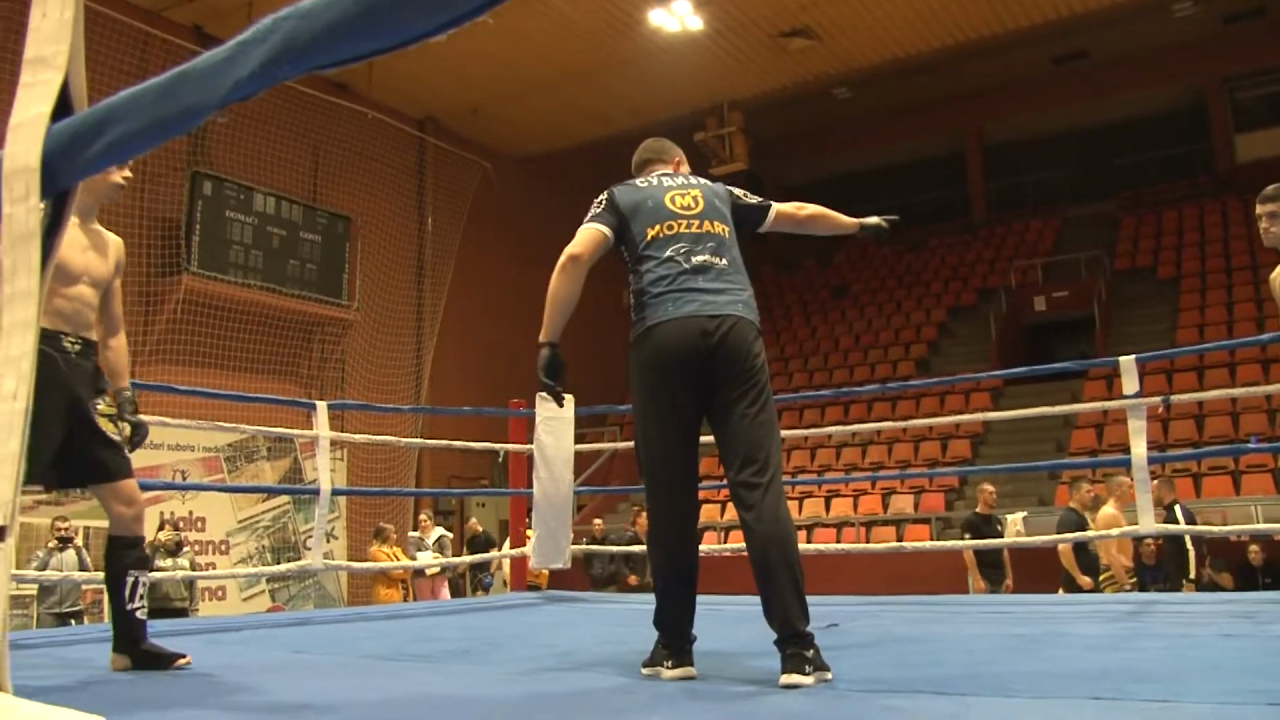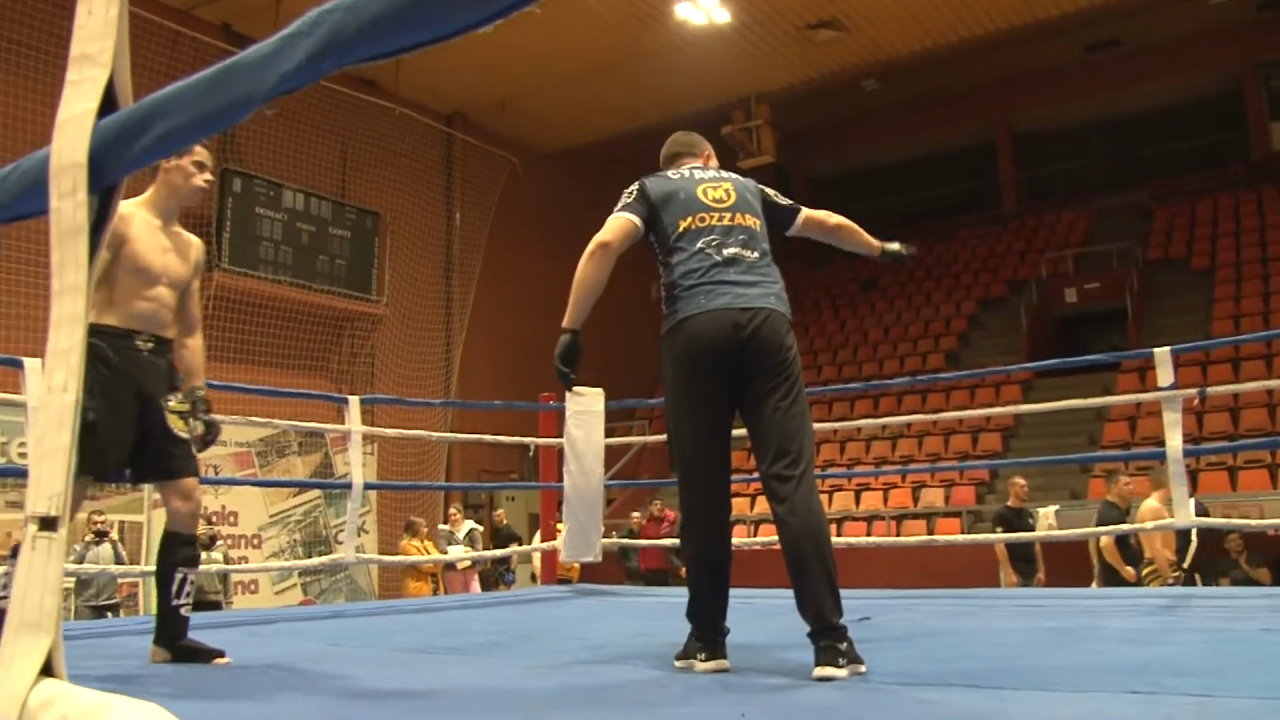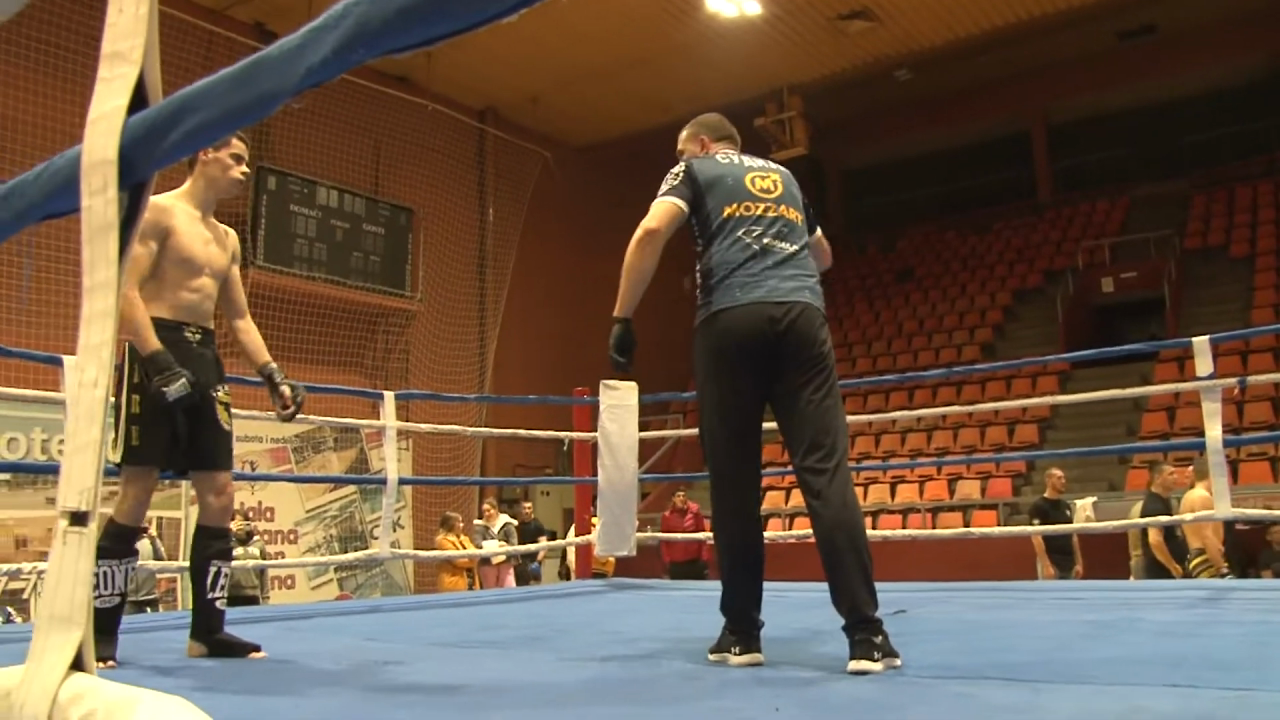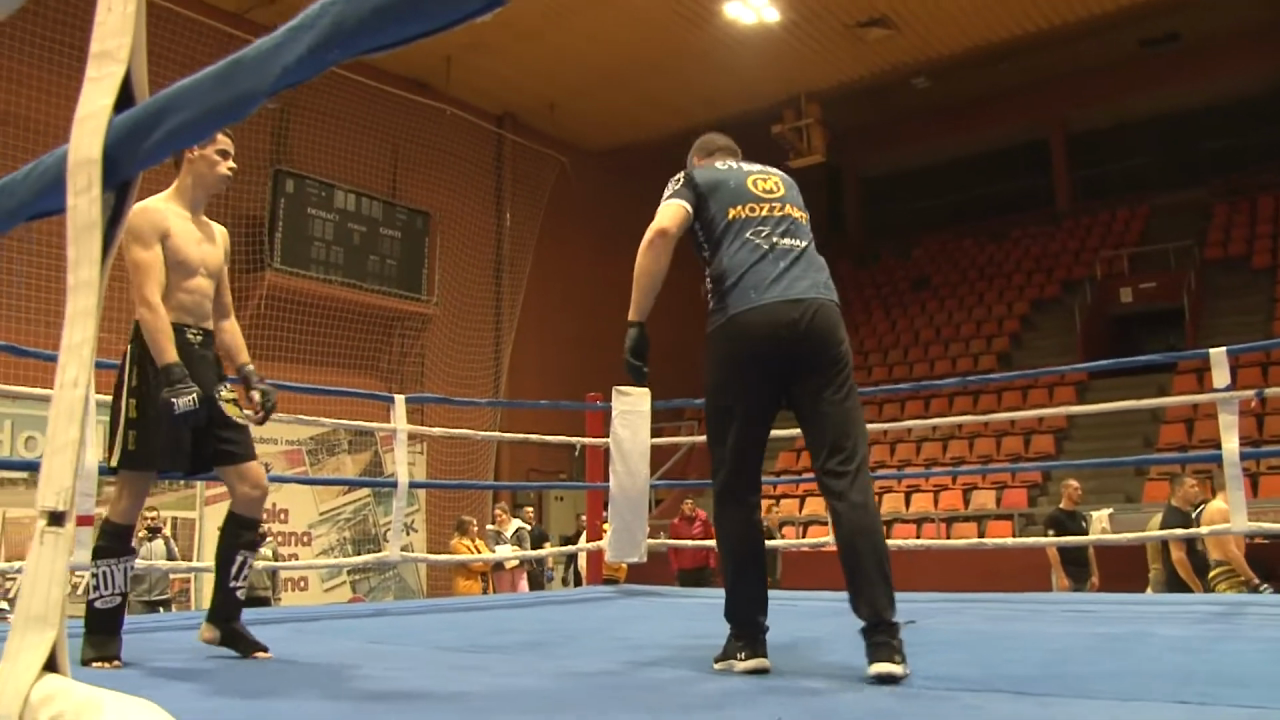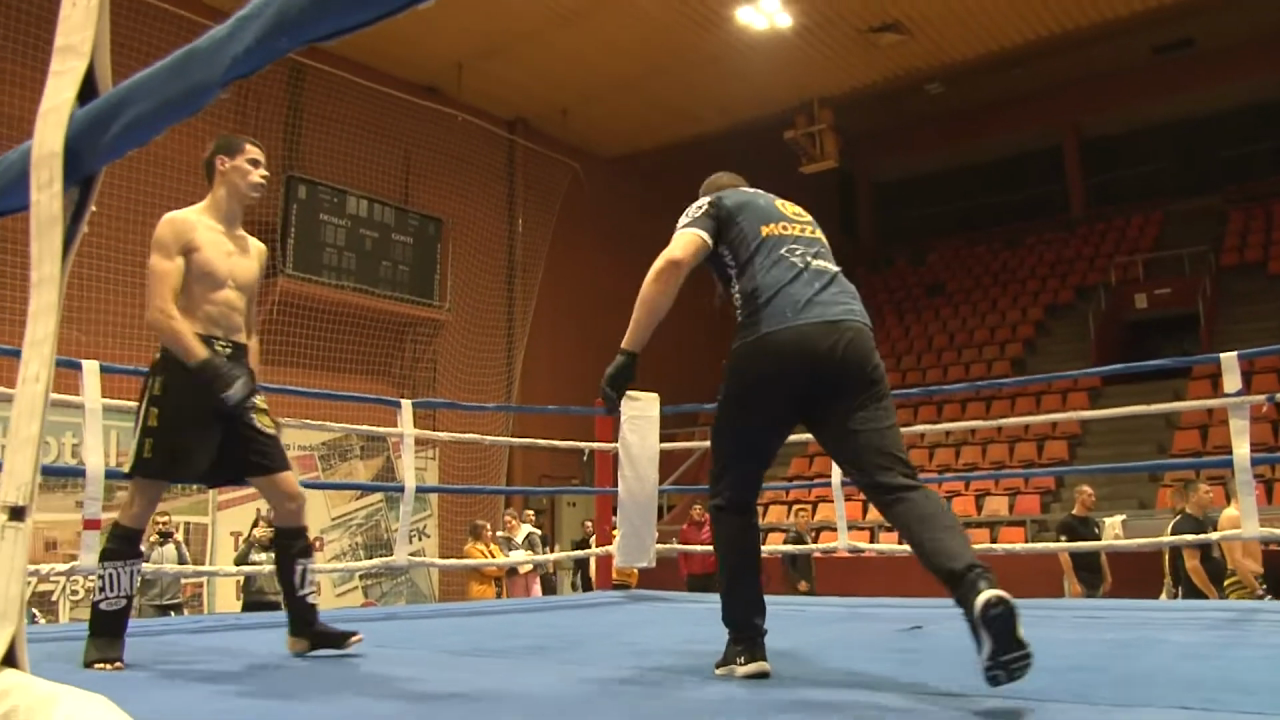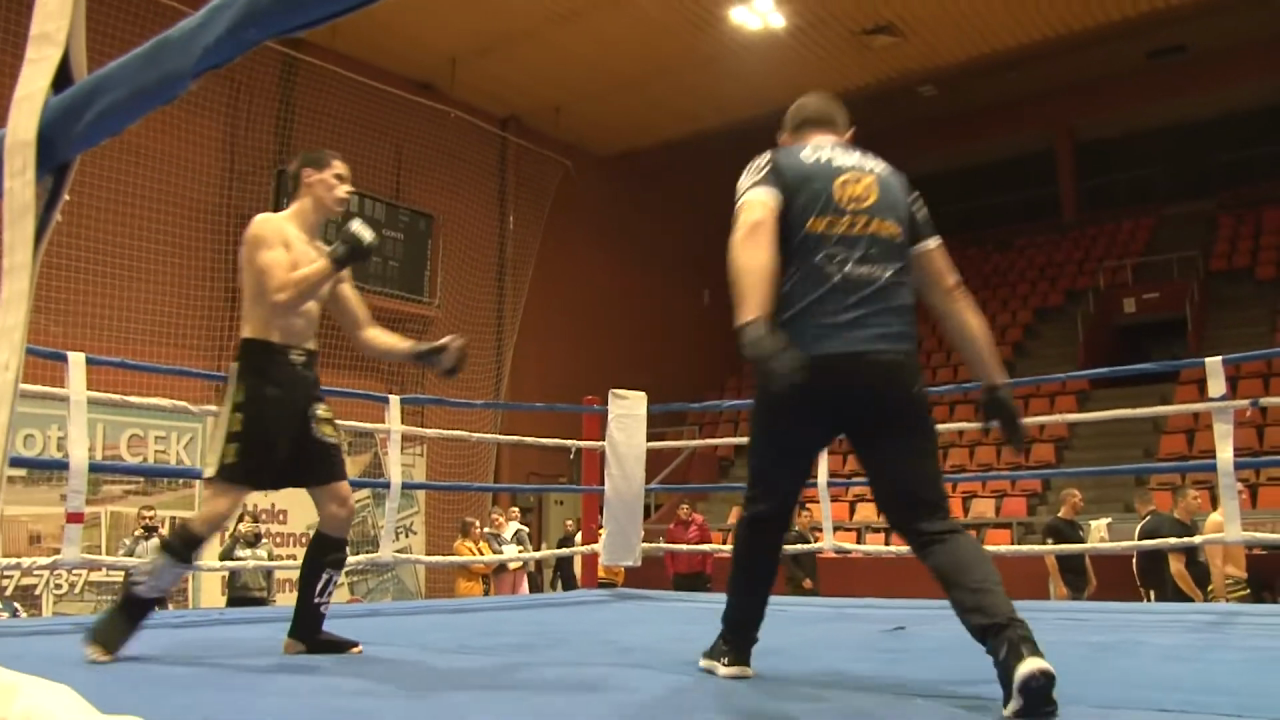
dt=0.3s
person 1, frame 1
left shoulder: (619, 197)
right shoulder: (718, 193)
left elbow: (575, 257)
right elbow: (800, 214)
left wrist: (549, 343)
right wrist: (859, 223)
left hip: (663, 336)
right hip: (733, 330)
left knee: (670, 496)
right knee: (759, 487)
left ankle: (673, 646)
right ankle: (797, 648)
person 1, frame 2
left shoulder: (650, 189)
right shoulder: (750, 190)
left elbow: (604, 246)
right elbow: (831, 227)
left wrist: (570, 331)
right wrist: (878, 247)
left hip: (697, 331)
right hip: (765, 324)
left knee: (702, 489)
right knee: (792, 481)
left ankle: (707, 640)
right ankle: (831, 641)
person 1, frame 3
left shoulder: (693, 171)
right shoulder: (785, 178)
left elbow: (650, 233)
right elbow: (824, 256)
left wrist: (622, 320)
left hip: (729, 321)
right hip: (800, 316)
left knee: (734, 481)
right knee: (826, 473)
left ankle: (741, 633)
right ankle: (865, 635)
person 1, frame 4
left shoulder: (693, 178)
right shoulder: (785, 182)
left elbow: (661, 234)
left wrist: (636, 325)
left hip: (745, 323)
right hip: (818, 313)
left knee: (737, 488)
right knee: (849, 477)
left ankle: (747, 639)
right ankle: (884, 639)
person 1, frame 5
left shoulder: (712, 205)
right shoulder: (802, 215)
left elbow: (672, 262)
left wrist: (628, 352)
left hip: (773, 344)
right hip: (849, 336)
left knee: (732, 496)
right knee: (898, 483)
left ankle: (745, 643)
right ankle: (977, 590)
person 1, frame 6
left shoulder: (772, 165)
right shoulder: (894, 182)
left elbow: (754, 227)
right elbow: (950, 293)
left wrist: (753, 327)
right wrist: (996, 387)
left hip: (807, 364)
right hip: (892, 366)
left knee: (765, 507)
right knee: (930, 524)
left ankle: (734, 647)
right ankle: (1016, 651)
person 2, frame 1
left shoulder: (111, 246)
left wrist: (126, 402)
left hip: (84, 372)
right hip: (36, 362)
left knee: (128, 504)
left ankle: (129, 642)
person 2, frame 2
left shoulder: (191, 248)
right shoulder: (116, 220)
left wrist: (200, 401)
left hip: (158, 373)
right hip: (108, 360)
left knee: (188, 500)
right knee: (66, 495)
left ankle: (171, 636)
person 2, frame 3
left shoulder: (227, 238)
right shoulder: (158, 212)
left elbow: (239, 317)
right elbow: (126, 293)
left wrist: (274, 377)
right wrist: (159, 360)
left hip: (204, 360)
right hip: (156, 355)
left knee: (219, 497)
right knee: (137, 491)
left ankle: (207, 630)
right ankle: (101, 630)
person 2, frame 4
left shoulder: (218, 235)
right shoulder: (149, 215)
right elbow: (148, 302)
left wrist: (250, 377)
right wrist: (174, 373)
left hip: (208, 363)
right hip: (158, 362)
left knee: (253, 487)
right knee: (131, 494)
left ankle: (223, 619)
right ankle: (101, 632)
person 2, frame 5
left shoulder: (255, 250)
right shoulder: (178, 227)
right elbow: (159, 312)
left wrist: (252, 385)
right wrist: (210, 368)
left hip: (237, 378)
right hip: (186, 371)
left knee: (289, 499)
right knee: (142, 501)
left ankle: (305, 626)
right ankle: (105, 632)
person 2, frame 6
left shoulder: (329, 254)
right shoulder: (270, 230)
left elbow: (365, 334)
right elbow: (282, 297)
left wrist: (422, 353)
right wrist: (339, 259)
left hip: (304, 383)
right hip: (261, 376)
left knee: (340, 507)
right knee: (219, 508)
left ankle: (306, 628)
right ankle: (125, 612)
